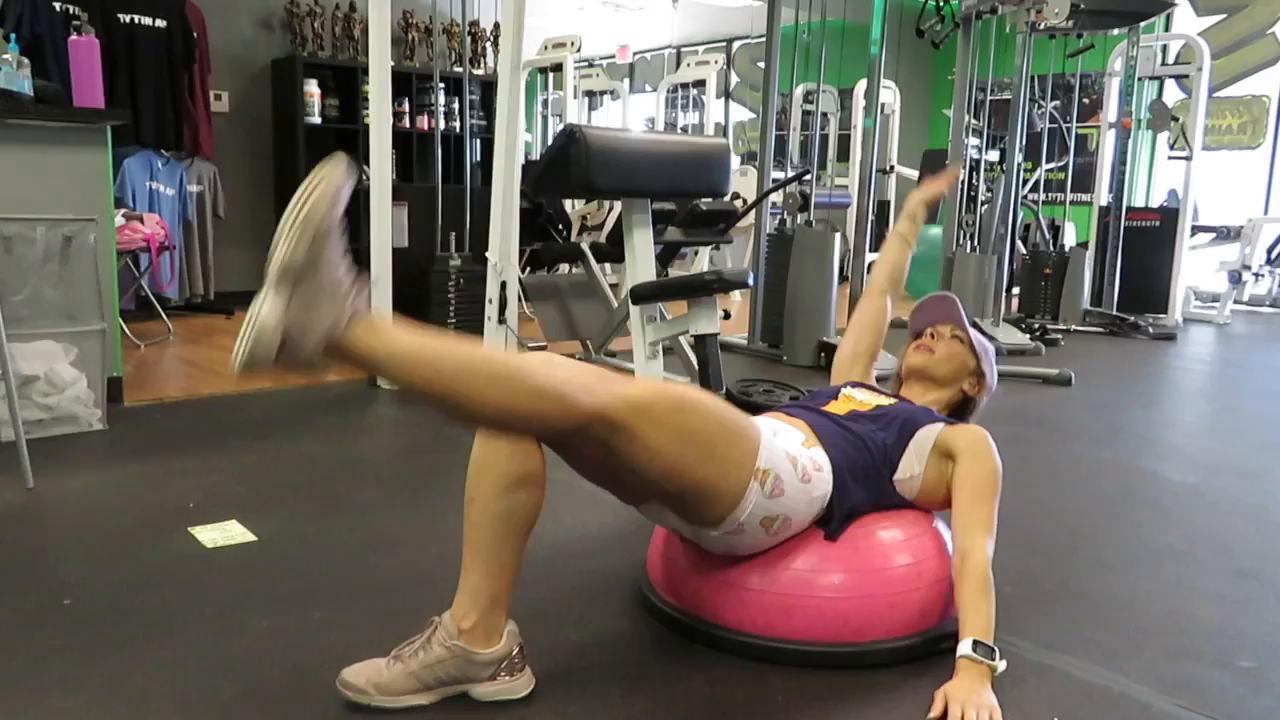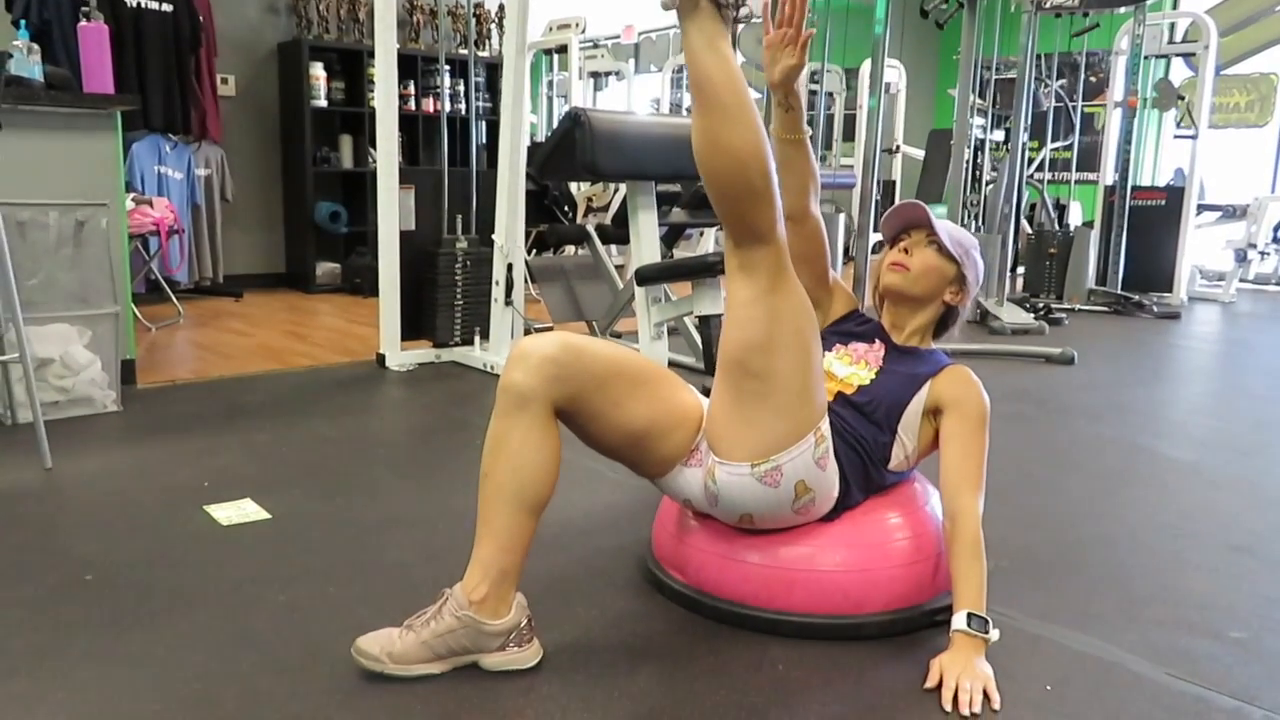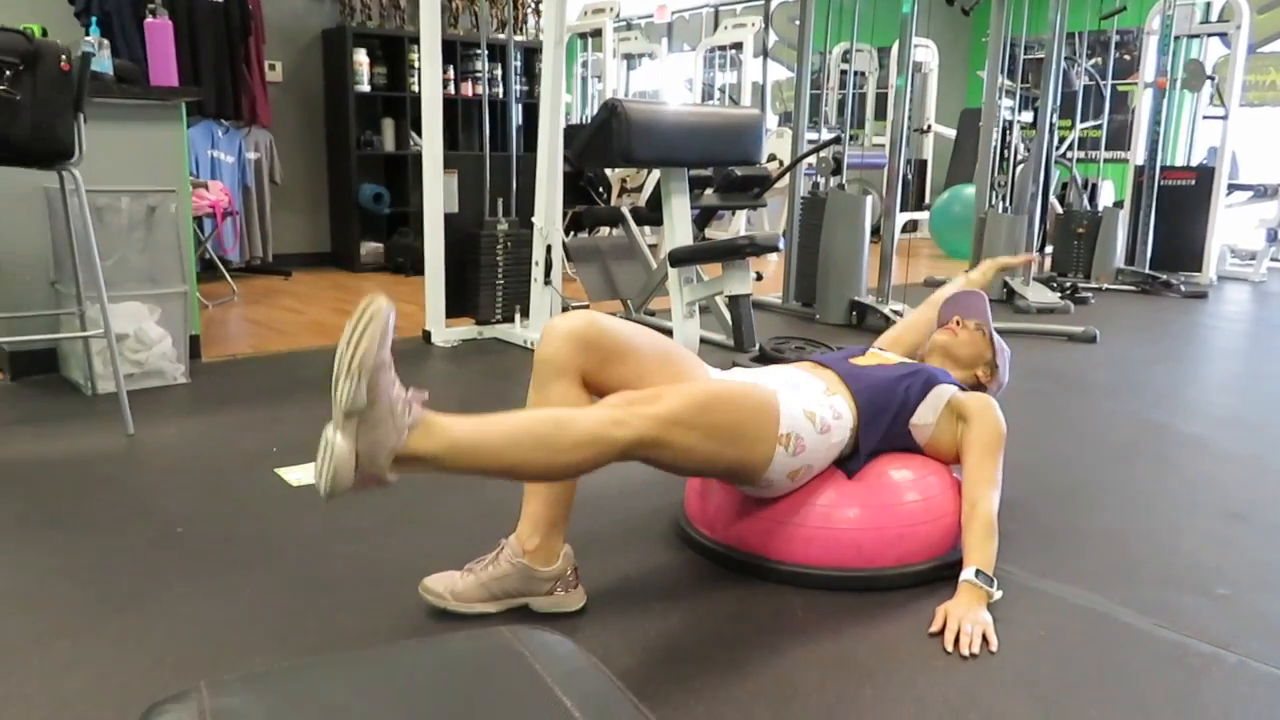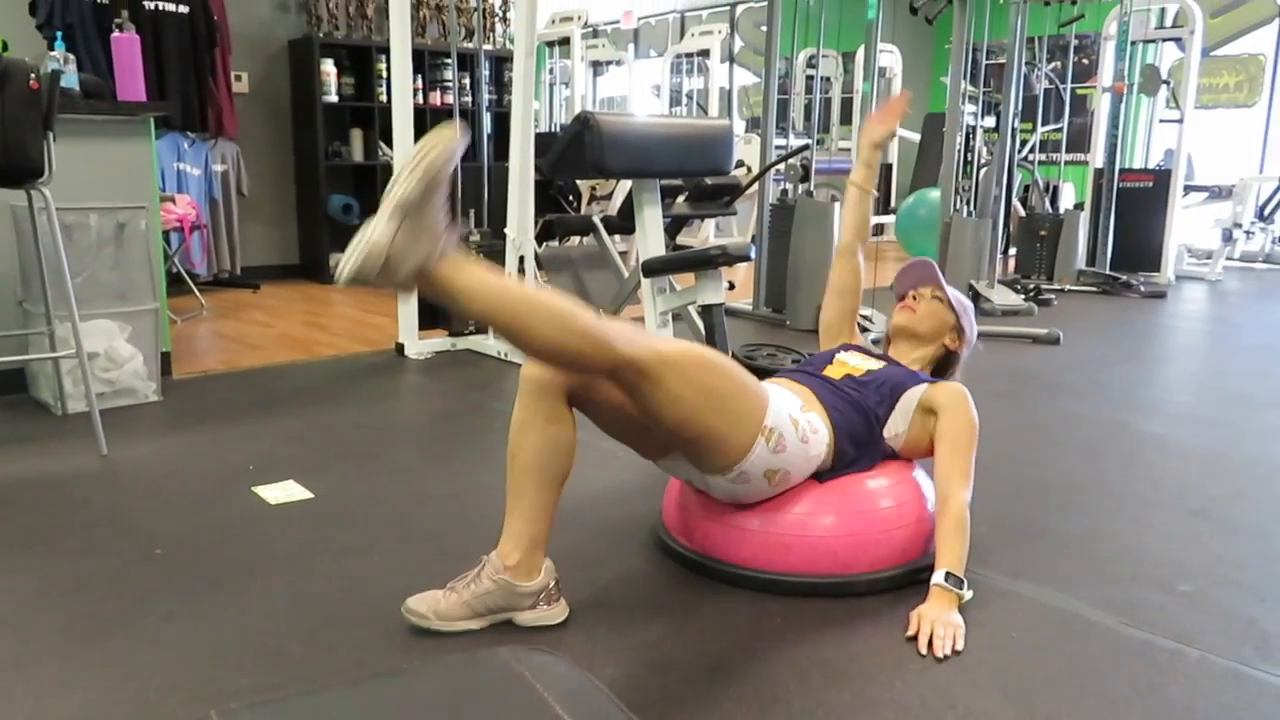
dt=1s
person 1, frame 1
left shoulder: (962, 446)
right shoulder: (860, 388)
left elbow: (975, 554)
right elbow: (872, 305)
left hip: (785, 486)
right hip: (712, 493)
left knee: (593, 400)
right knee: (512, 399)
left ankle: (338, 325)
right ankle: (479, 642)
person 1, frame 2
left shoulder: (952, 387)
right shoulder: (841, 318)
left elbow: (964, 511)
right elbow: (802, 213)
left wrist: (970, 640)
right wrist: (786, 94)
left hip: (784, 473)
right hip: (718, 457)
left knee: (755, 233)
right knee: (539, 363)
right ankle: (489, 612)
person 1, frame 3
left shoulder: (971, 411)
right shoulder: (888, 360)
left elbow: (982, 499)
right elbow: (925, 314)
left wrist: (975, 586)
right wrist: (974, 277)
left hip: (806, 417)
right hip: (743, 389)
left knee: (621, 422)
right knee: (570, 336)
left ankle: (402, 437)
right ankle: (538, 558)
person 1, frame 4
left shoulder: (943, 399)
right shoulder: (852, 351)
left elbow: (956, 500)
right elbow: (851, 246)
left wrist: (945, 593)
right wrist: (869, 154)
left hip: (779, 442)
right hip: (714, 439)
left knee: (624, 352)
right knee: (556, 361)
left ankle: (429, 262)
right ankle: (520, 575)
